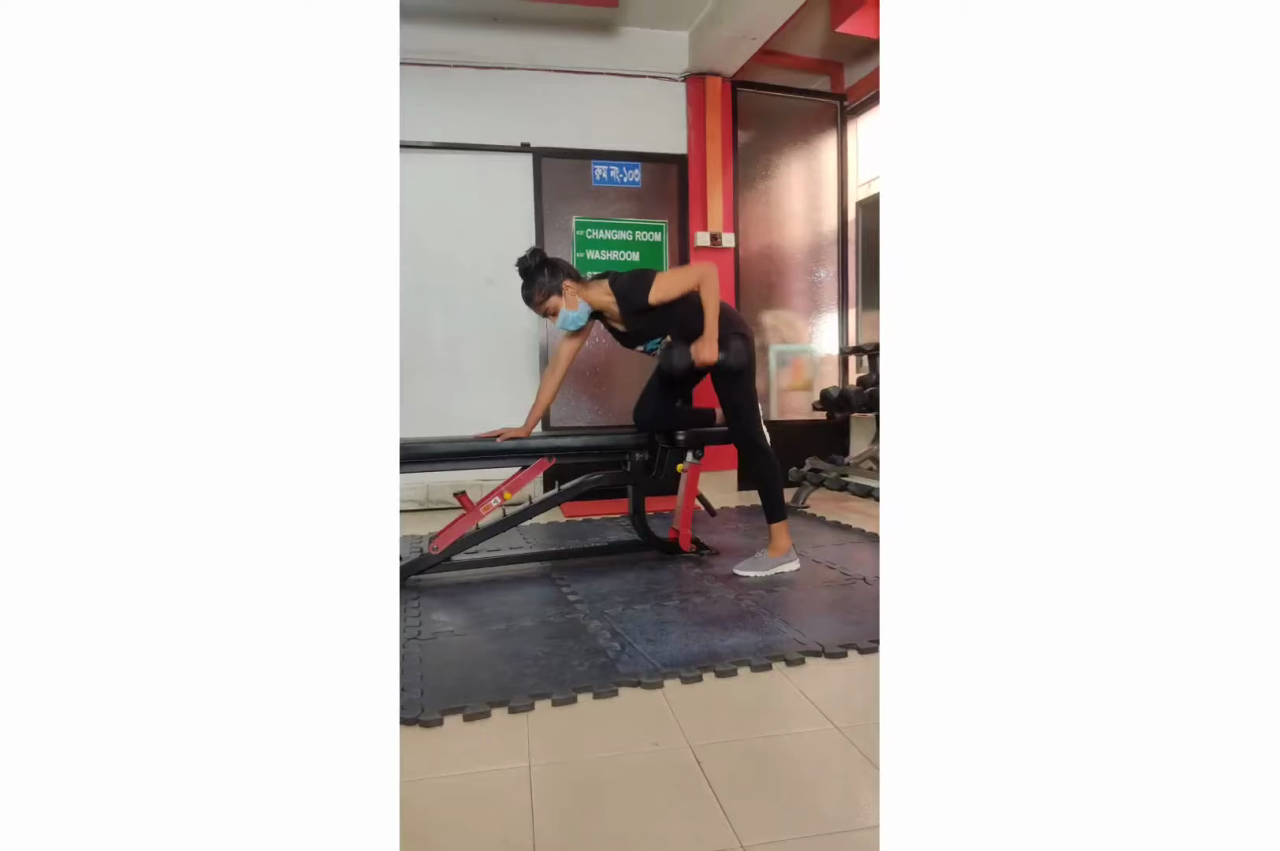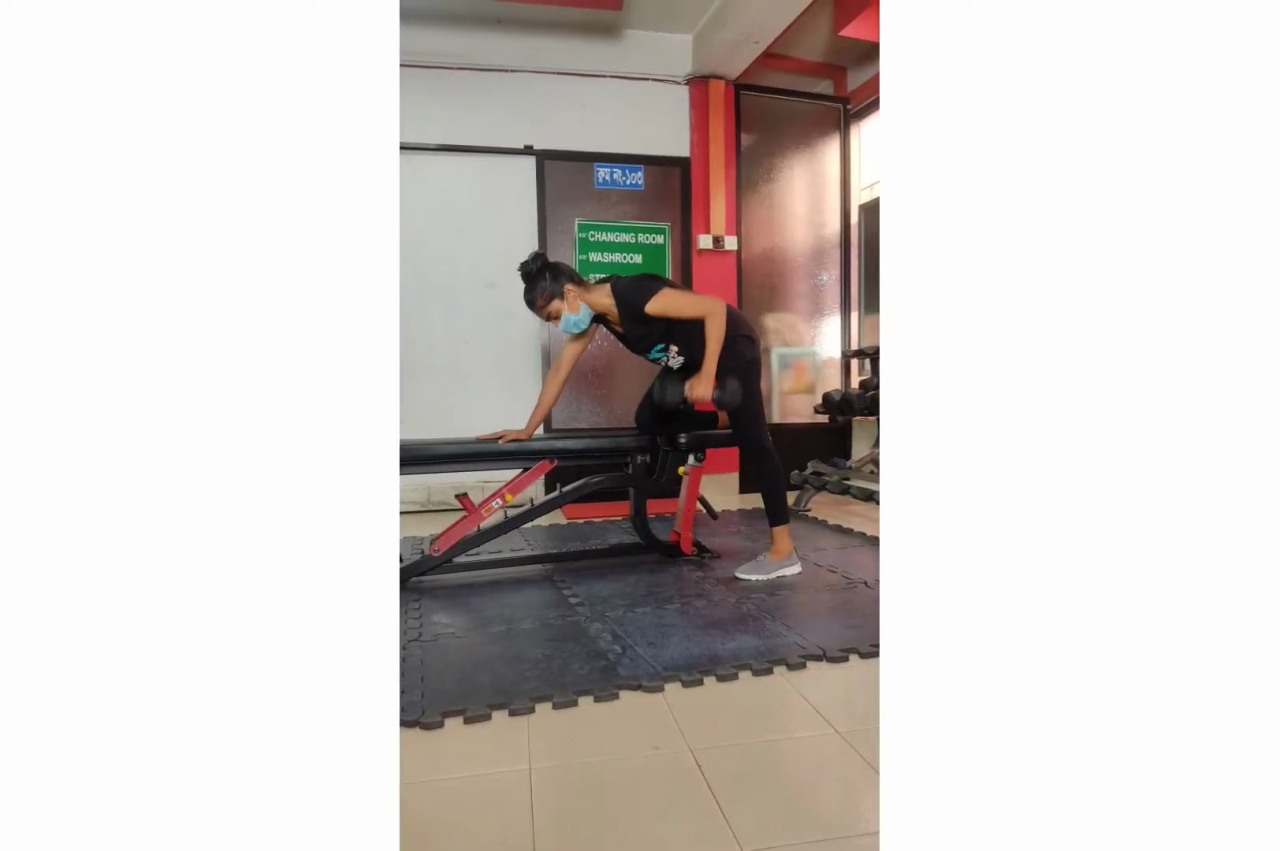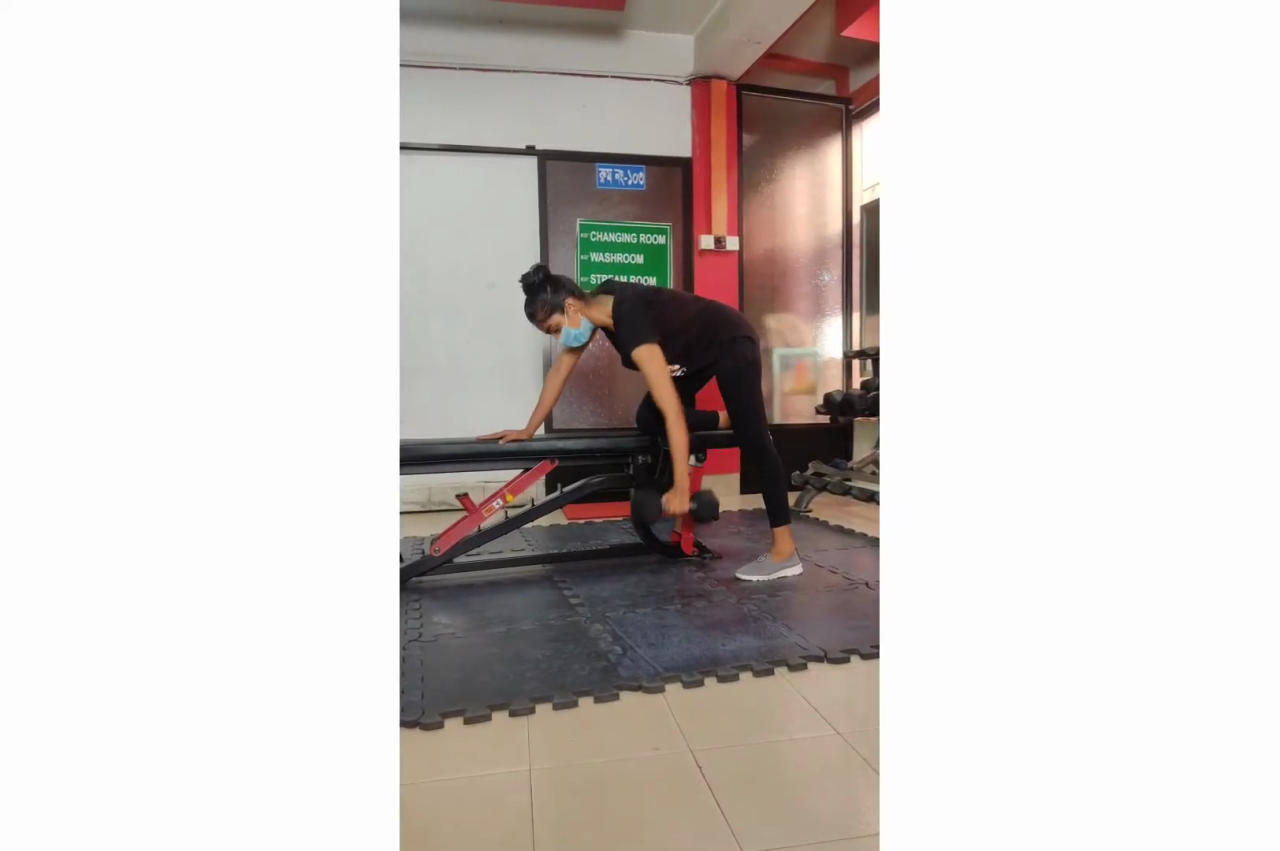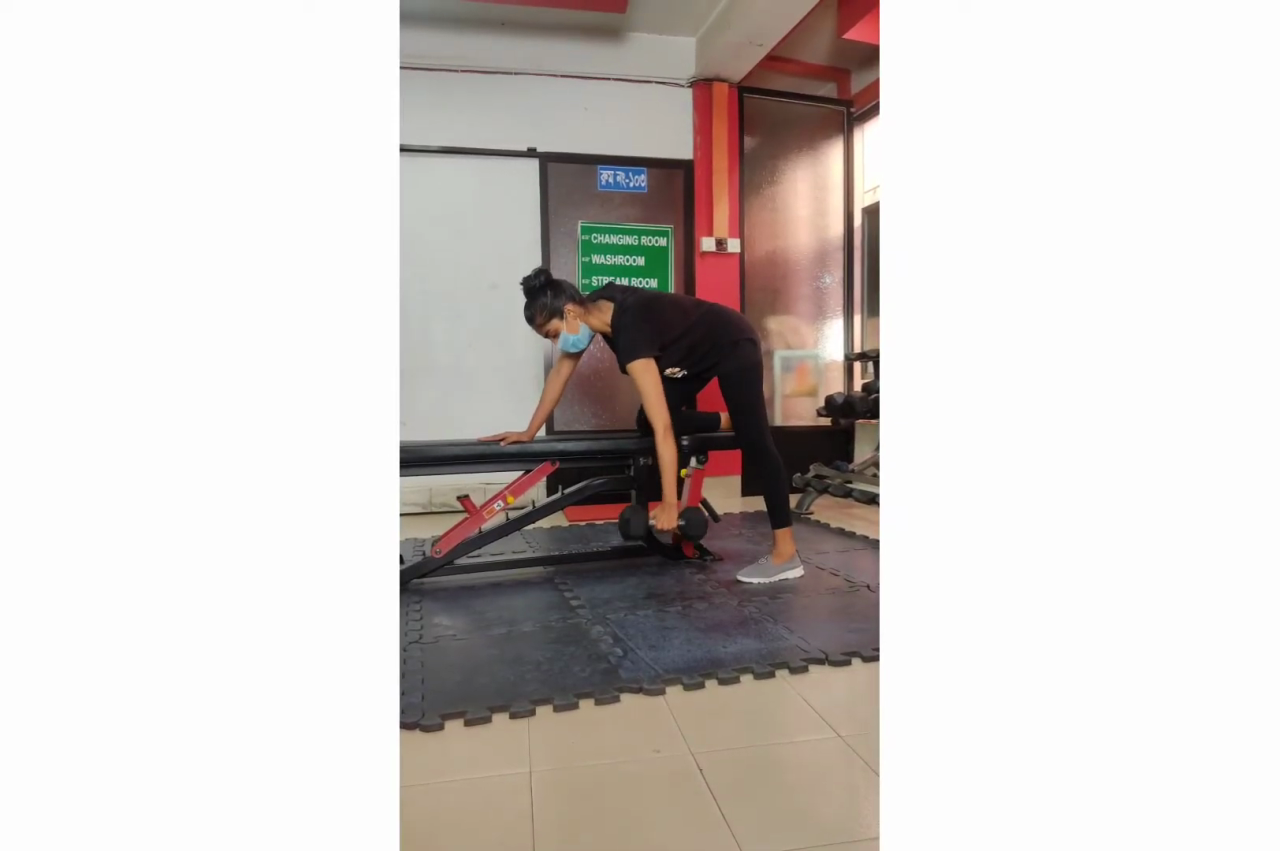
dt=0.4s
person 1, frame 1
left shoulder: (632, 292)
right shoulder: (590, 303)
left elbow: (707, 272)
right elbow: (559, 365)
left wrist: (710, 339)
right wrist: (526, 428)
left hip: (723, 340)
right hip: (684, 348)
left knee: (747, 438)
right knee: (648, 418)
left ankle: (782, 548)
right ankle: (728, 416)
person 1, frame 2
left shoulder: (633, 295)
right shoulder: (594, 305)
left elbow: (716, 307)
right elbow: (562, 366)
left wrist: (706, 377)
right wrist: (529, 429)
left hip: (730, 340)
right hip: (690, 352)
left knee: (752, 441)
right knee: (649, 420)
left ankle: (783, 551)
right ankle: (733, 419)
person 1, frame 3
left shoulder: (631, 321)
right shoulder: (595, 304)
left elbow: (672, 410)
right elbow: (561, 368)
left wrist: (681, 486)
right wrist: (529, 430)
left hip: (731, 343)
right hip: (693, 350)
left knee: (753, 442)
right knee: (647, 421)
left ankle: (785, 551)
right ankle: (732, 420)
person 1, frame 4
left shoulder: (630, 331)
right shoulder: (594, 309)
left elbow: (663, 427)
right elbow: (561, 371)
left wrist: (669, 502)
right wrist: (529, 432)
left hip: (732, 345)
right hip: (693, 353)
left knee: (755, 445)
right knee: (646, 422)
left ankle: (786, 554)
right ankle: (732, 421)
